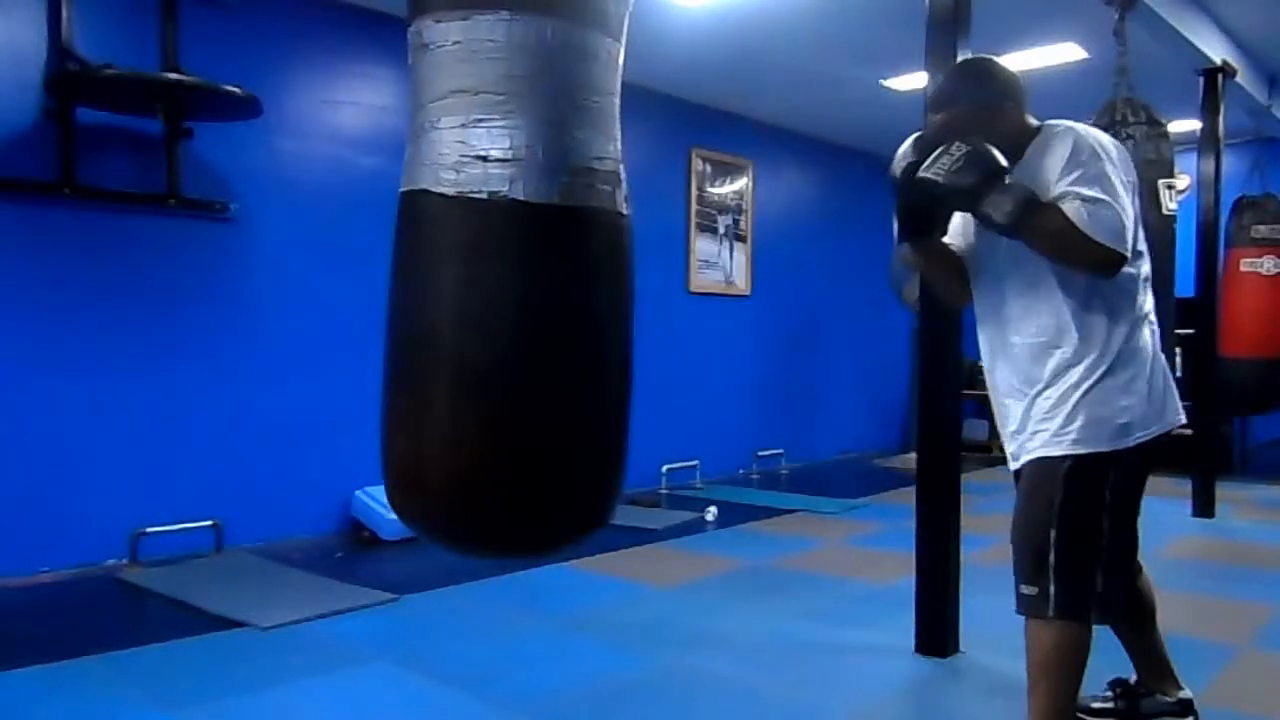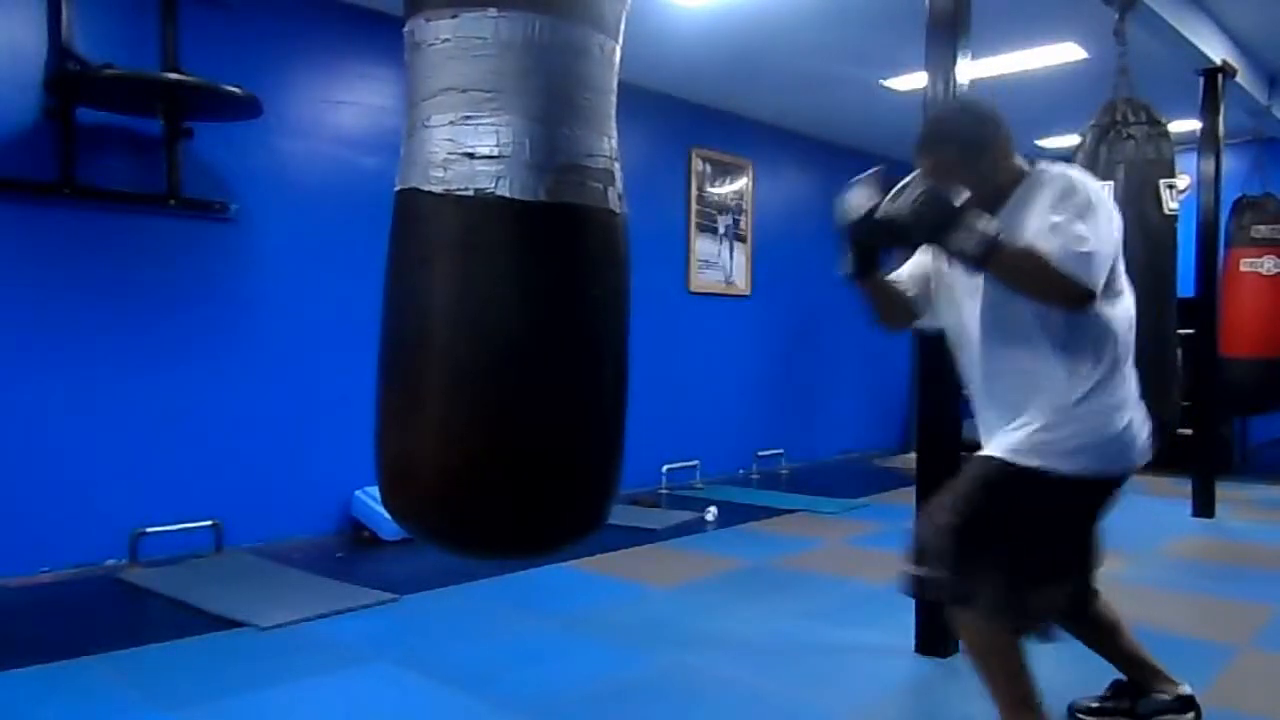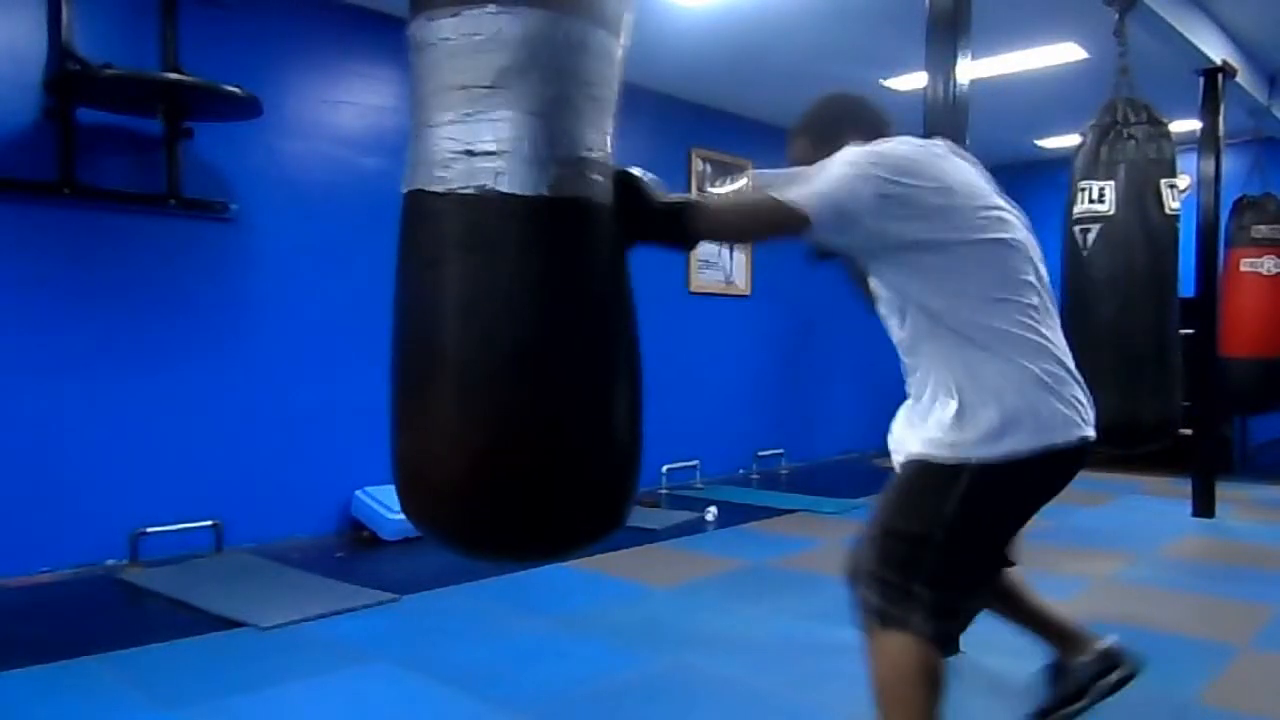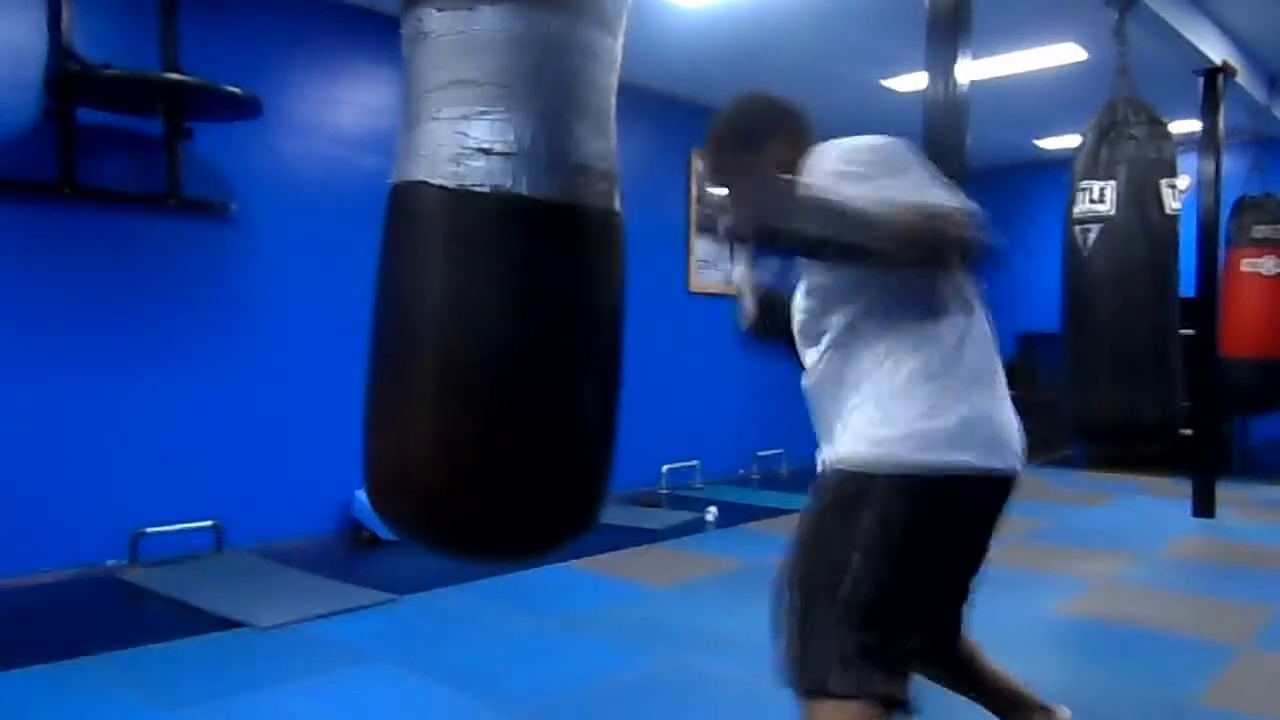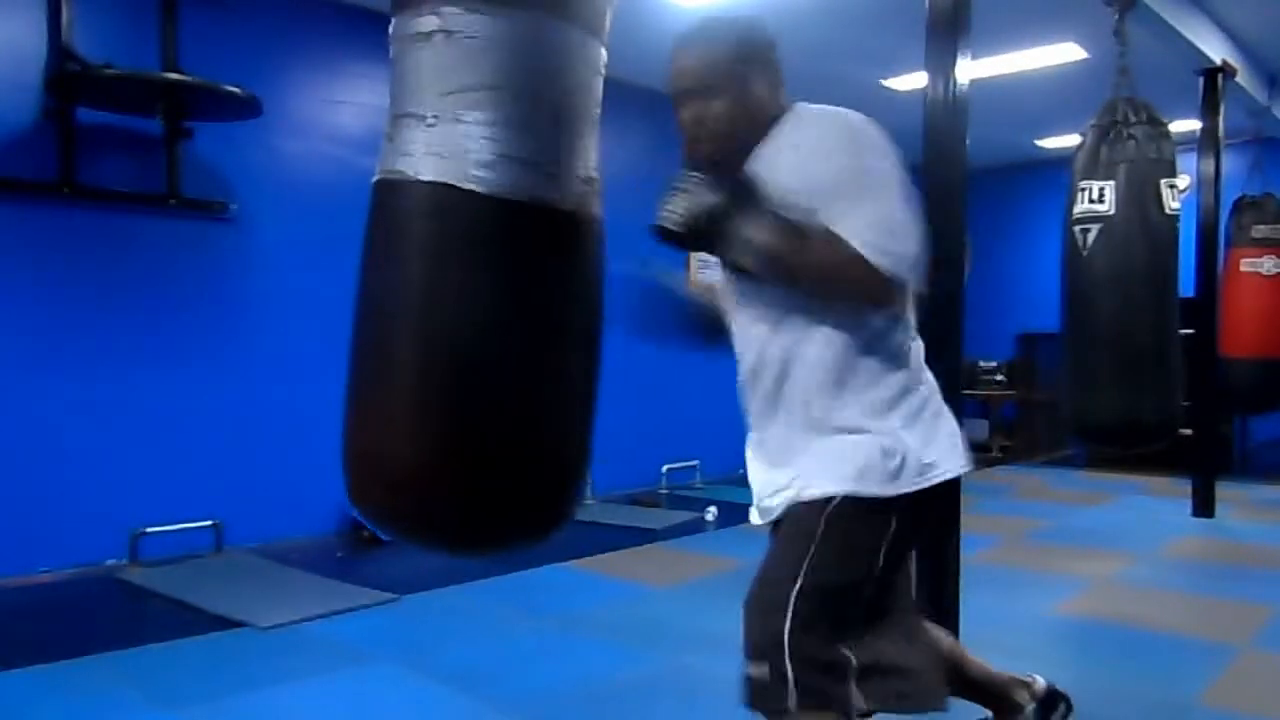
dt=0.7s
person 1, frame 1
left shoulder: (1079, 149)
right shoulder: (982, 174)
left elbow: (1105, 251)
right elbow: (958, 289)
left wrist: (996, 199)
right wrist: (920, 226)
left hip: (1093, 406)
right hip: (1050, 410)
left knee: (1054, 571)
right knee: (1102, 561)
person 1, frame 2
left shoulder: (1068, 192)
right shoulder: (953, 233)
left elbow: (1073, 286)
right elbow: (898, 312)
left wrist: (964, 234)
right wrist: (866, 258)
left hip: (1073, 435)
right hip: (1033, 437)
left knee: (952, 553)
right knee: (1045, 583)
person 1, frame 3
left shoulder: (890, 160)
right shoulder: (928, 175)
left elbow: (770, 213)
left wrist: (661, 215)
right wrist: (852, 253)
left hip: (993, 423)
right hip: (1035, 417)
left knee: (895, 590)
right knee: (949, 563)
right ankle: (1082, 651)
person 1, frame 4
left shoulder: (848, 163)
right shoulder: (816, 205)
left elbow: (954, 238)
left wrist: (836, 230)
right wrist: (786, 326)
left hip: (916, 447)
right hip: (934, 447)
left knee: (835, 653)
right knee: (912, 627)
person 1, frame 5
left shoulder: (836, 142)
right shoulder: (729, 177)
left elbow: (878, 284)
left wrist: (748, 228)
left hip: (866, 455)
right hip: (808, 455)
left knee: (795, 663)
right knee: (873, 630)
